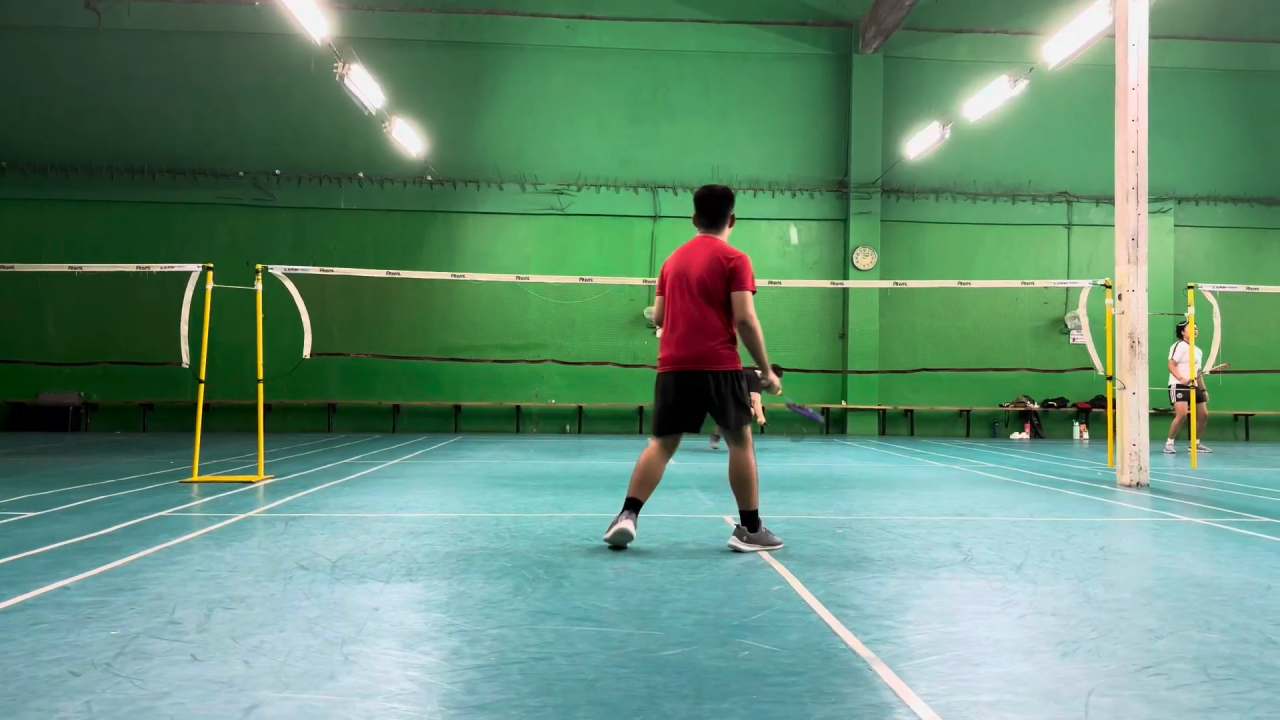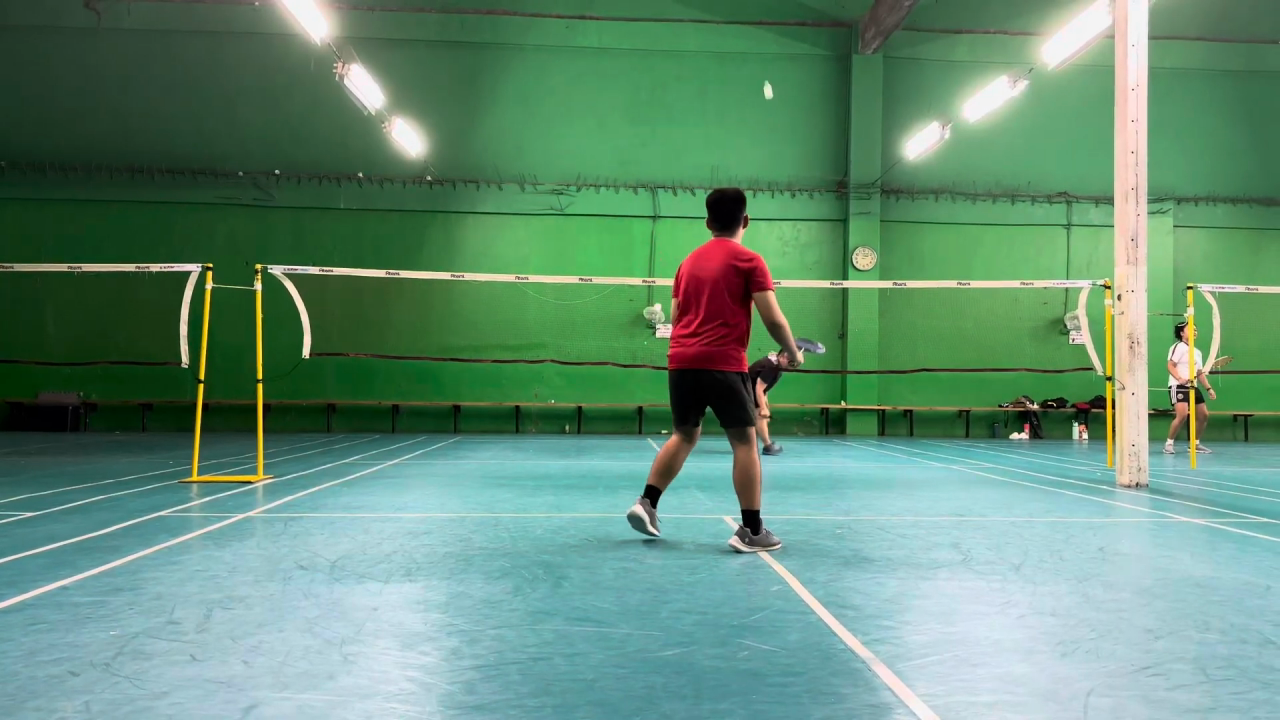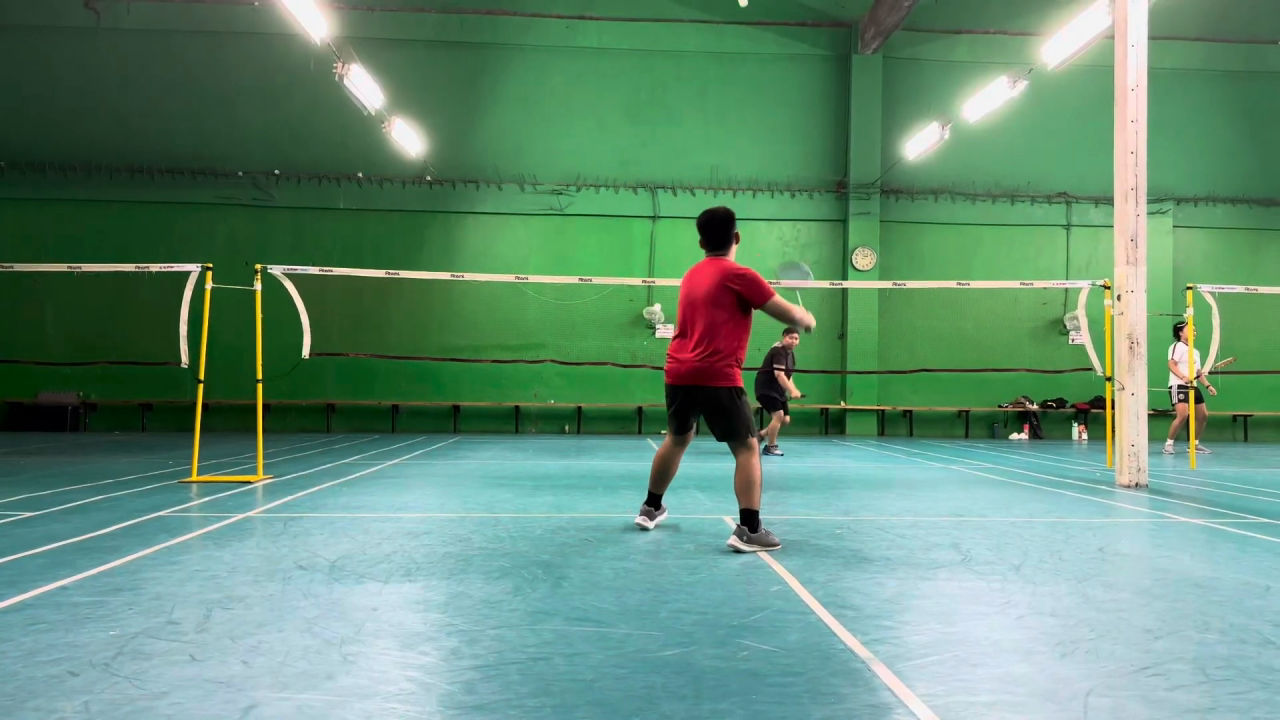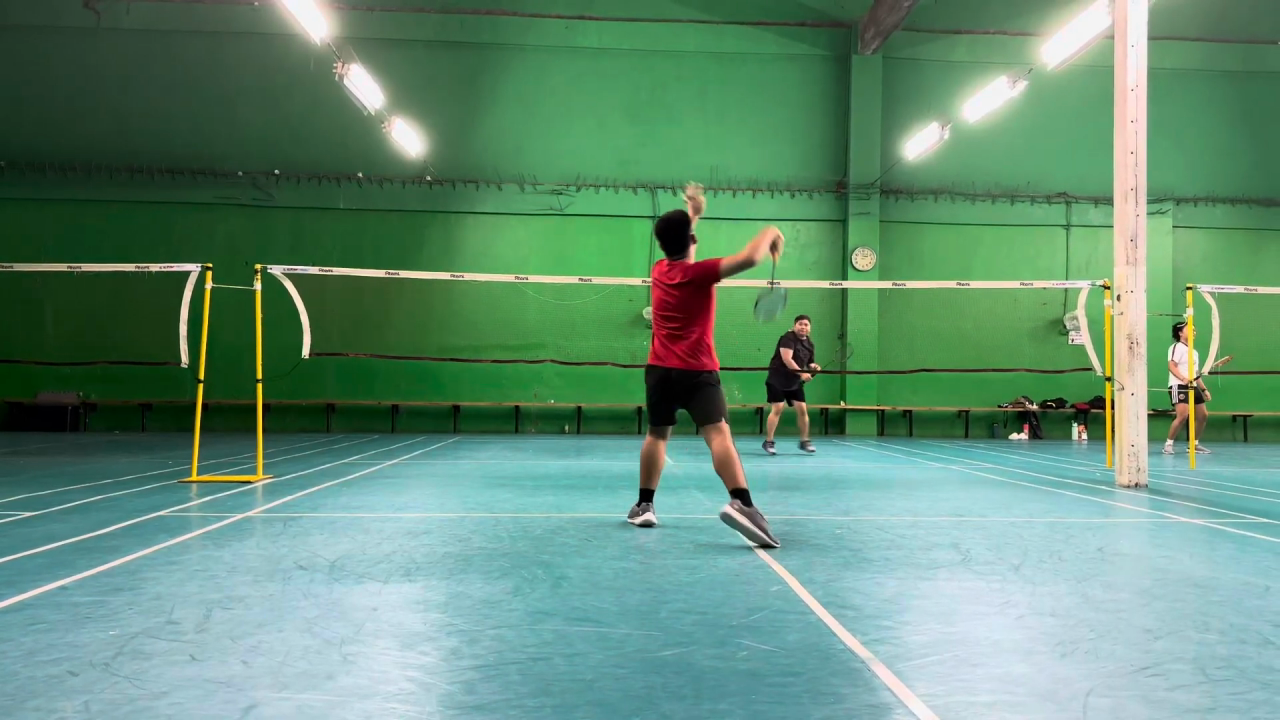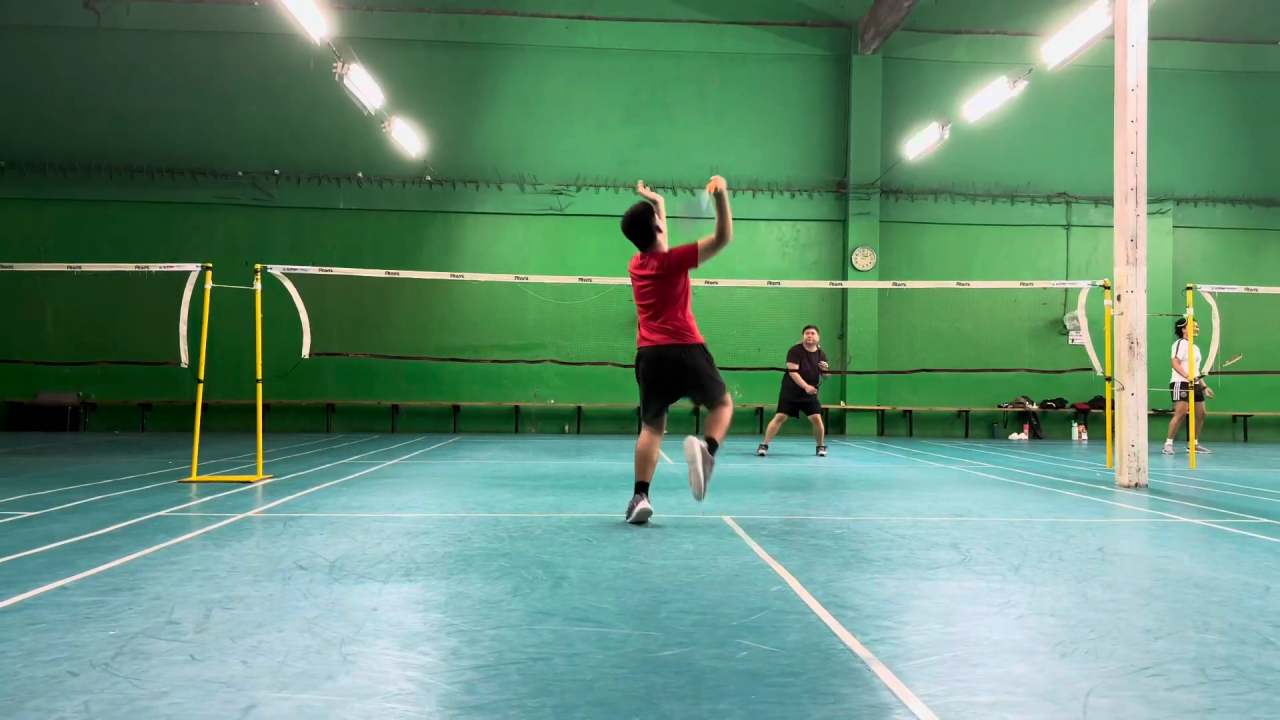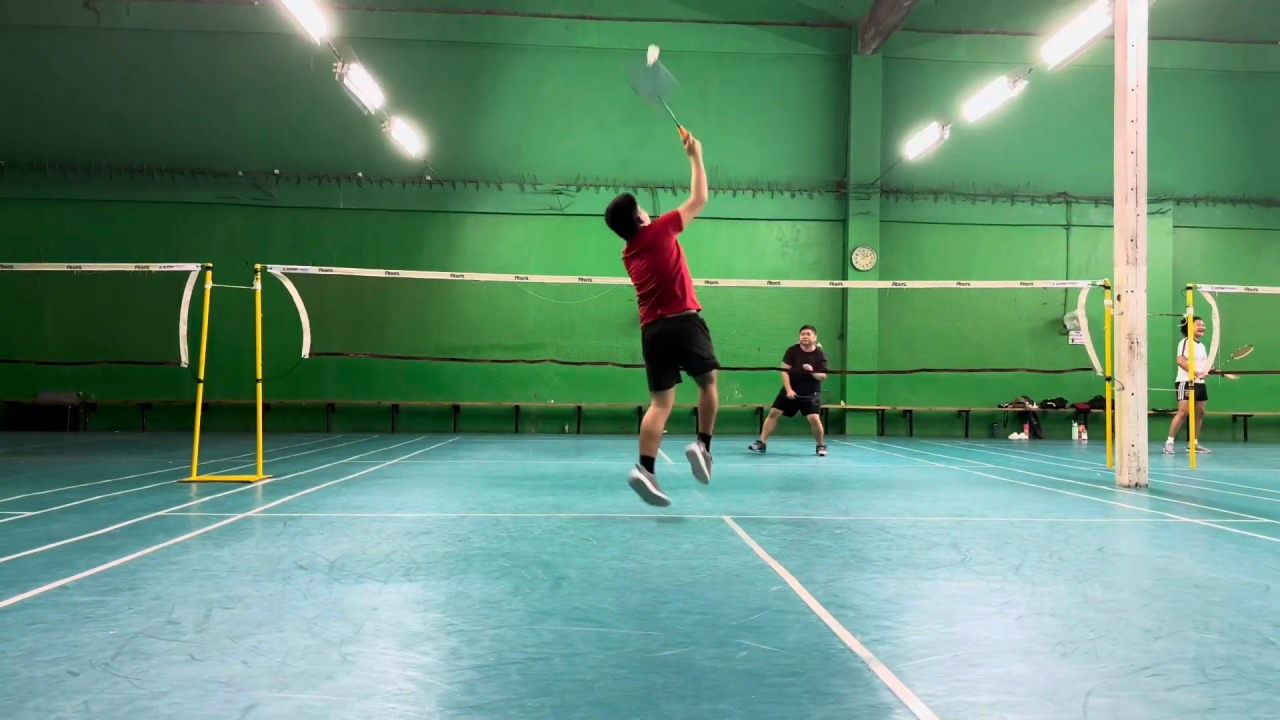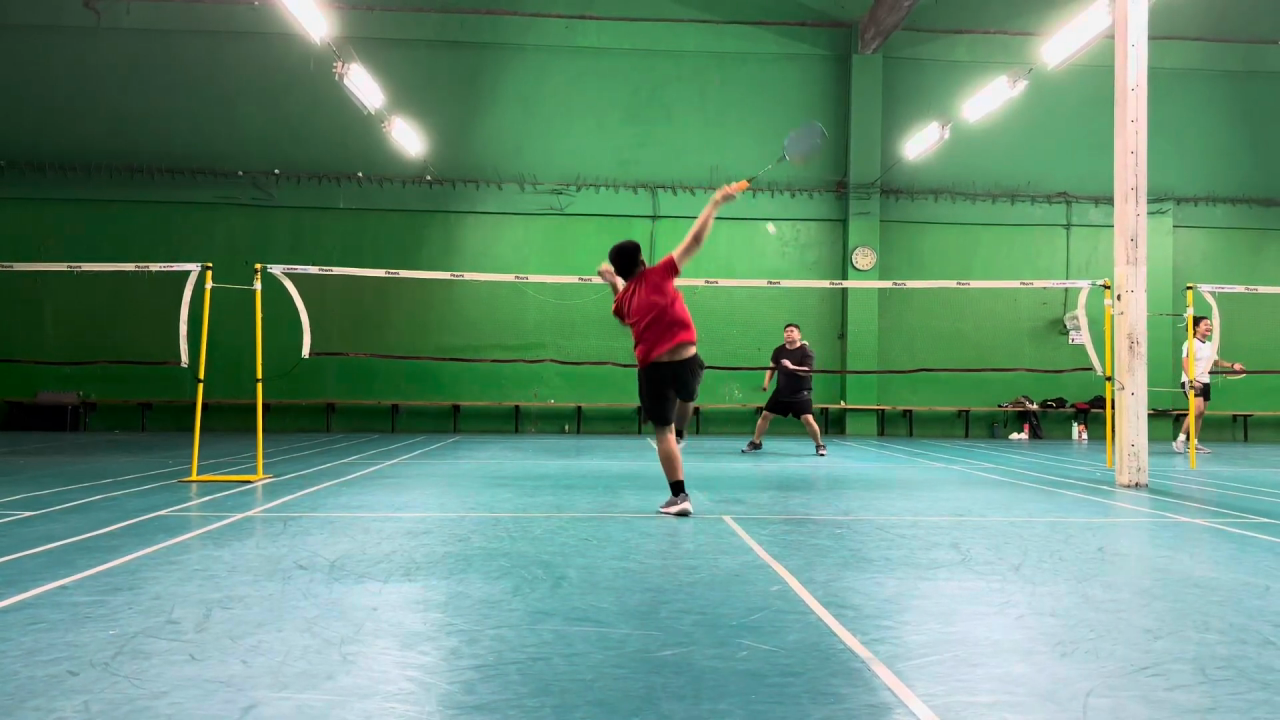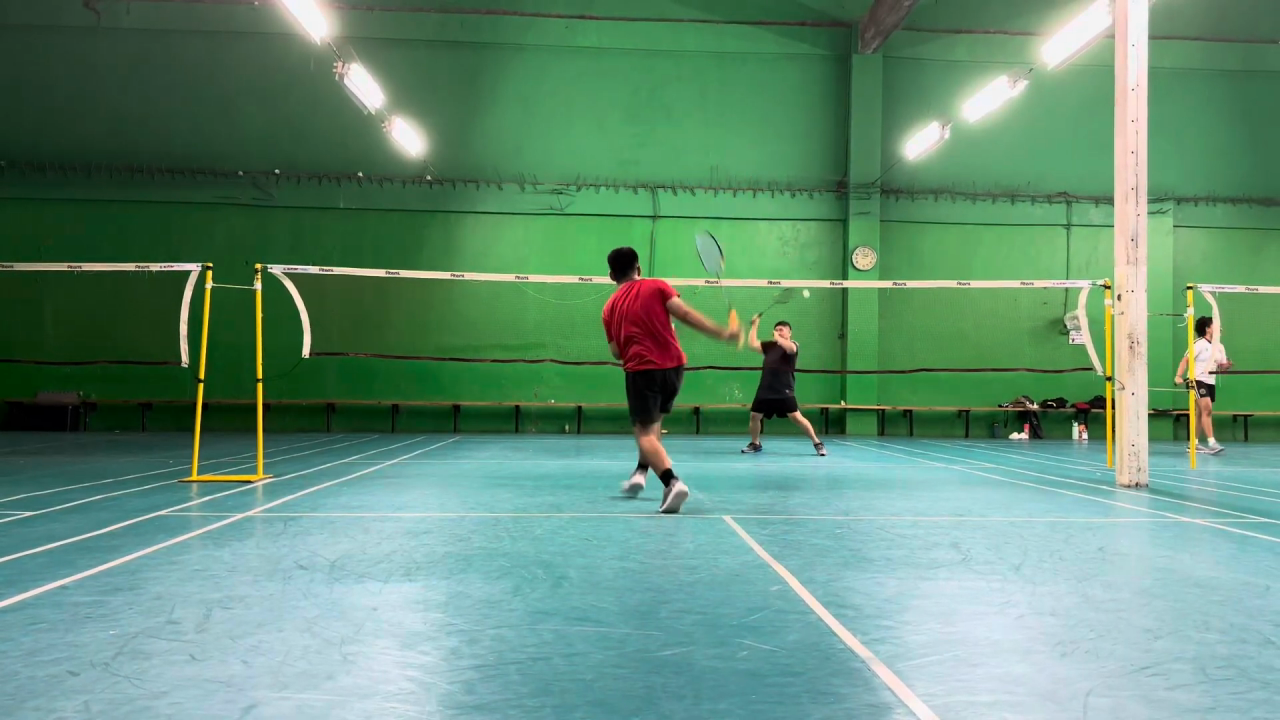
dt=0.2s
person 1, frame 1
left shoulder: (674, 259)
right shoulder: (734, 259)
left elbow: (658, 317)
right elbow: (744, 319)
right wrist: (766, 370)
left hip: (672, 366)
right hip: (717, 366)
left knee: (661, 445)
right knee: (740, 442)
left ankle: (626, 517)
right ankle: (750, 529)
person 1, frame 2
left shoulder: (690, 261)
right shoulder: (748, 261)
right elbow: (772, 317)
right wrist: (792, 350)
left hip: (682, 362)
right hip: (722, 364)
left knee: (684, 436)
right knee: (745, 439)
left ankle: (646, 505)
right ankle: (750, 529)
person 1, frame 3
left shoulder: (691, 279)
right shoulder: (740, 277)
right elbow: (788, 315)
right wrist: (807, 318)
left hip: (678, 376)
right hip: (718, 379)
left knee: (676, 440)
right knee: (747, 449)
left ankle: (651, 508)
right ankle: (749, 529)
person 1, frame 4
left shoulder: (658, 272)
right shoulder: (698, 272)
left elbow: (679, 250)
right elbow: (748, 259)
left wrist: (693, 211)
right wrist: (770, 237)
left hip: (659, 369)
right hip: (696, 369)
left knee: (656, 434)
right knee: (719, 436)
left ankle: (644, 505)
right ankle: (741, 506)
person 1, frame 5
left shoulder: (637, 263)
right shoulder: (672, 261)
left elbow: (654, 237)
right elbow: (721, 240)
left wrist: (655, 203)
right wrist: (721, 196)
left hip: (649, 353)
right hip: (684, 348)
left knee: (651, 427)
right knee: (721, 404)
left ankle: (641, 497)
right ankle: (707, 447)
person 1, frame 6
left shoulder: (629, 254)
right shoulder: (659, 232)
right elbow: (698, 200)
left wrist: (618, 218)
right wrist: (696, 158)
left hip: (655, 330)
right hip: (685, 322)
left knee: (659, 402)
right knee: (707, 383)
left ankle: (645, 468)
right ankle: (702, 447)
person 1, frame 7
left shoulder: (622, 300)
right shoulder: (659, 274)
right elbow: (693, 240)
left wrist: (613, 279)
right wrist: (716, 201)
left hip: (653, 368)
right hip: (687, 360)
left knee: (663, 433)
right knee: (685, 401)
left ankle: (679, 496)
right ankle: (679, 437)
person 1, frame 8
left shoulder: (610, 306)
right shoulder: (656, 287)
left elbow: (616, 351)
right elbow: (686, 314)
right wrist: (721, 332)
left hip: (641, 371)
right hip: (672, 367)
left knee: (645, 434)
right knee: (651, 422)
left ankle: (672, 483)
right ankle: (641, 473)
